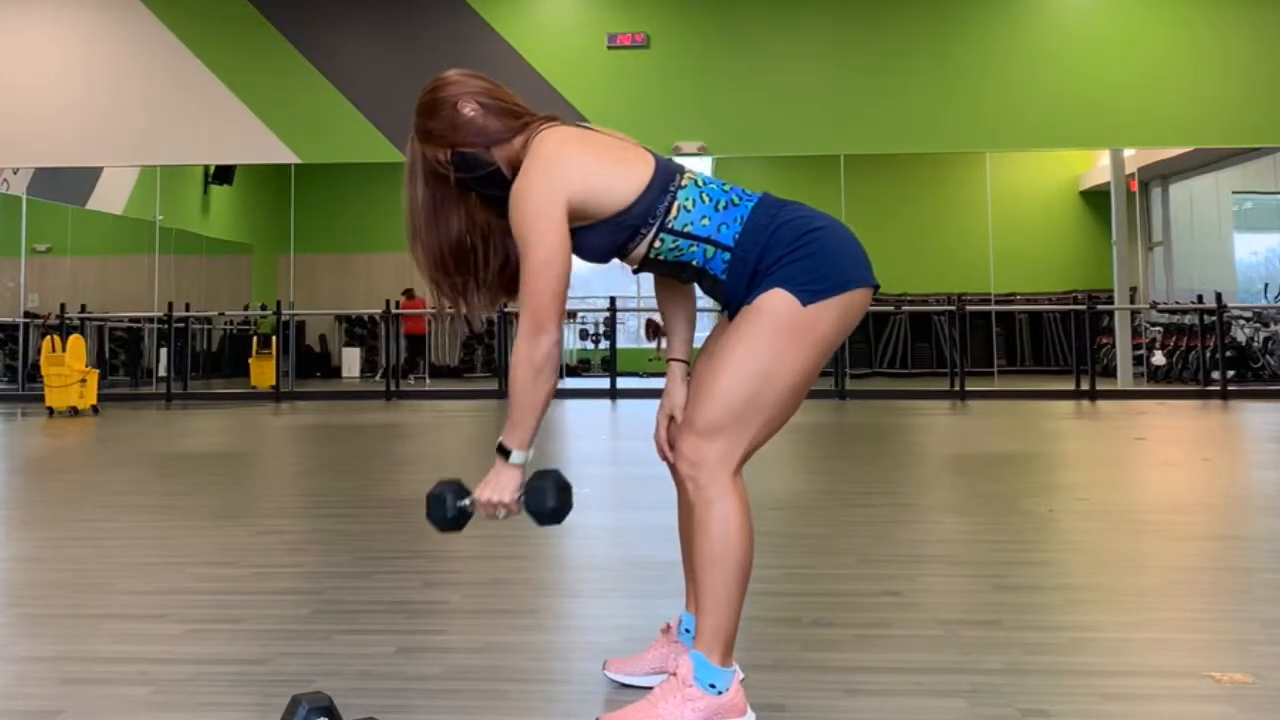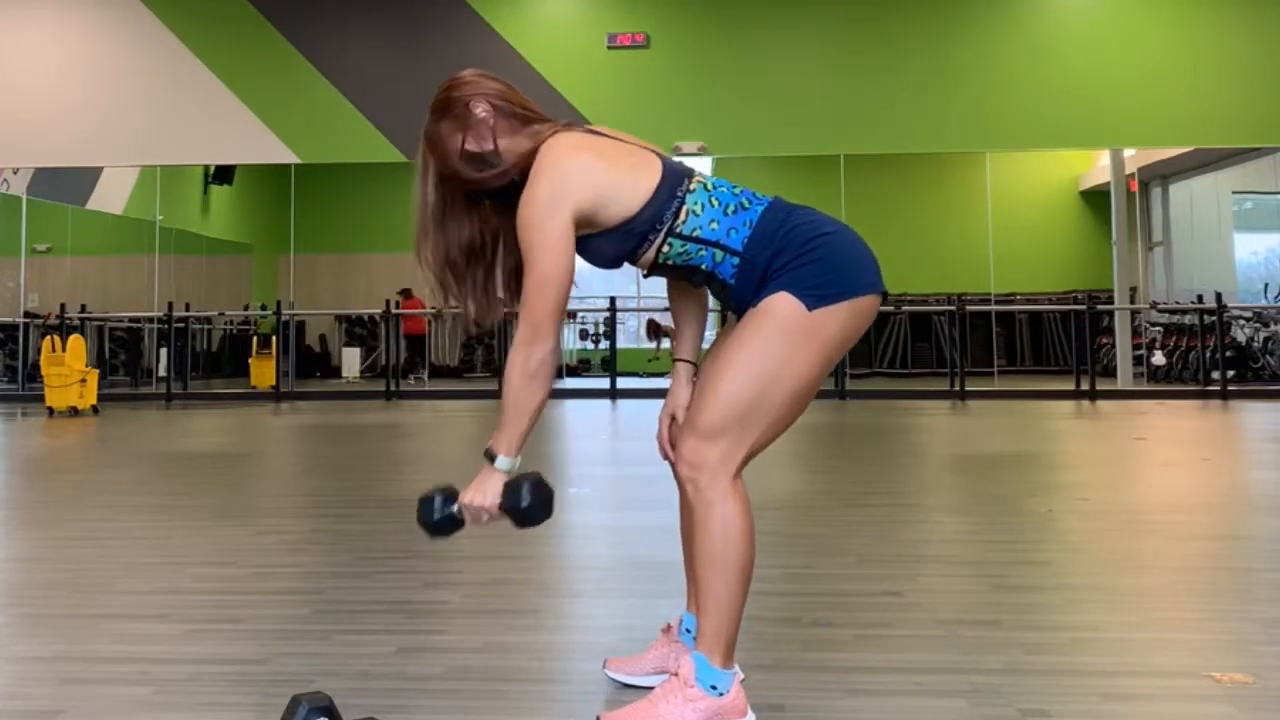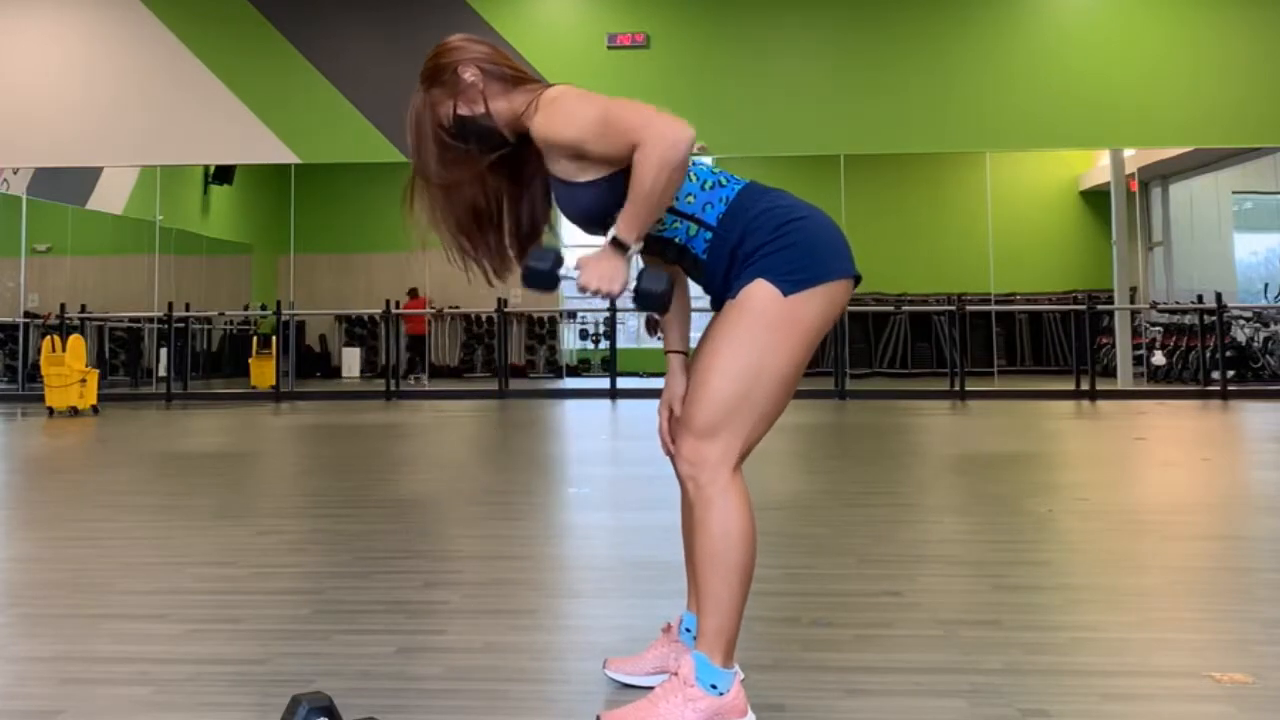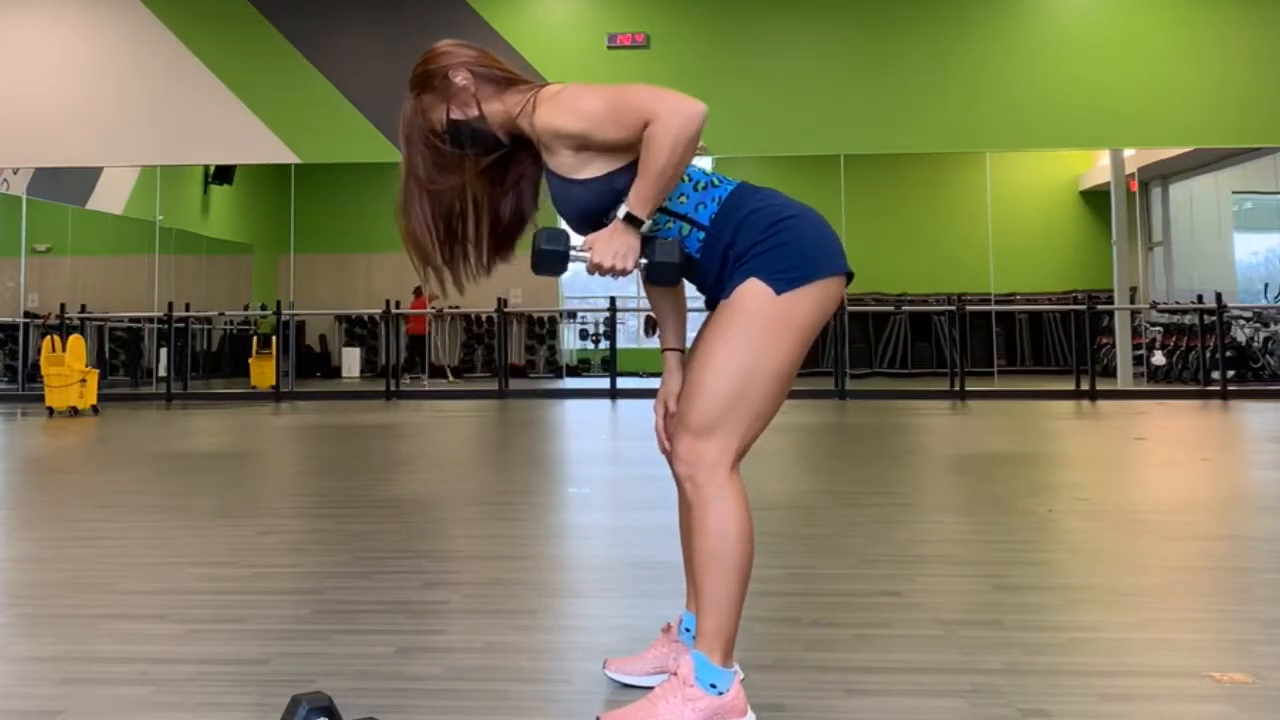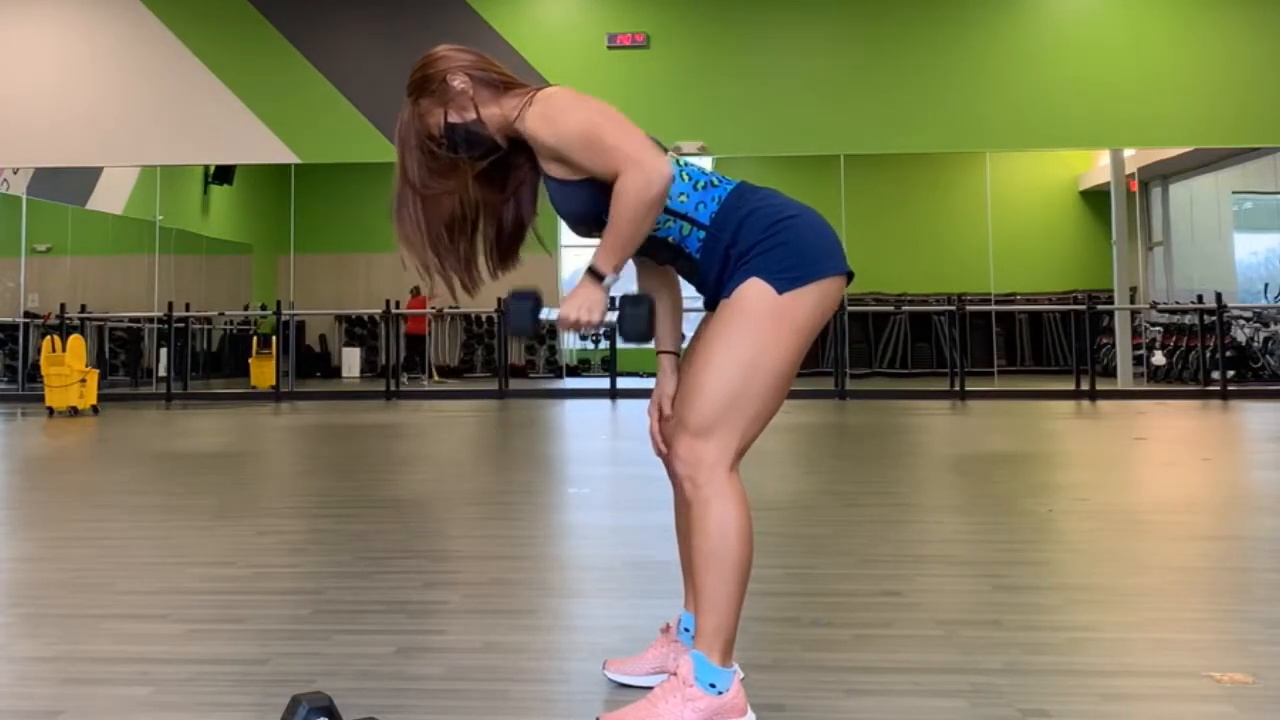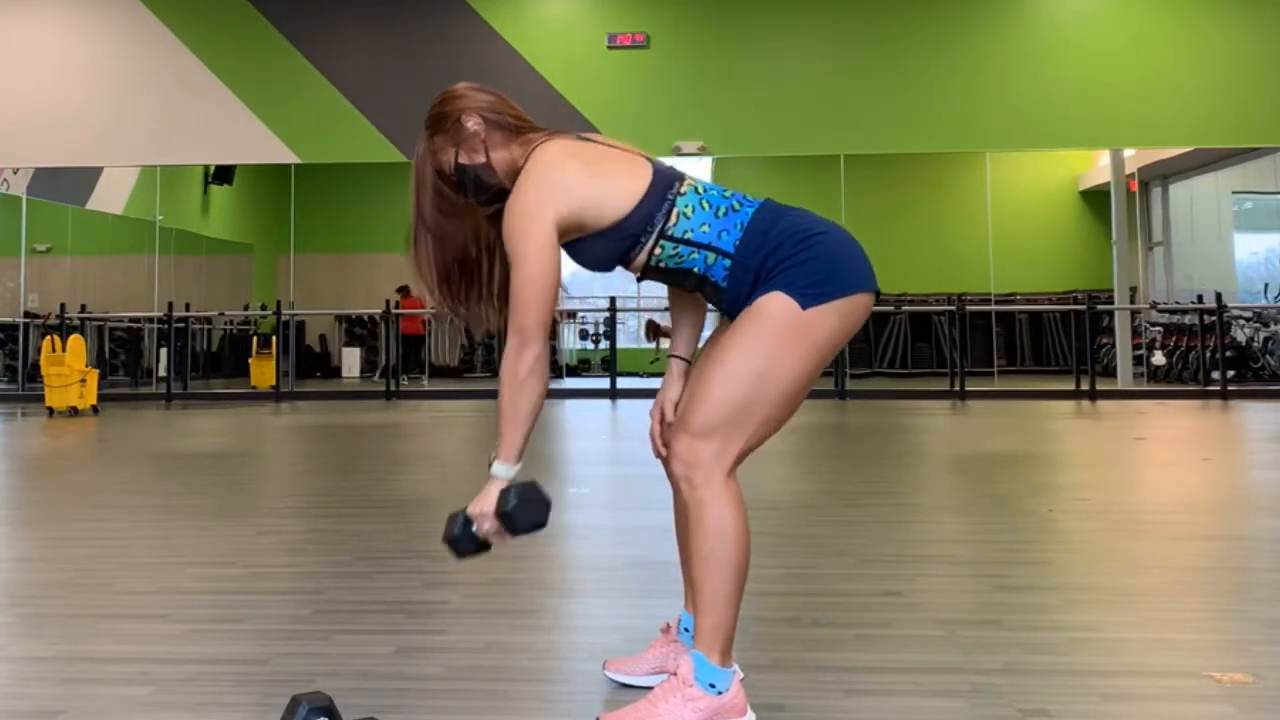
dt=0.4s
person 1, frame 1
left shoulder: (540, 175)
right shoulder: (569, 149)
left elbow: (539, 337)
left wrist: (509, 458)
right wrist: (678, 373)
left hip: (809, 267)
right hip: (798, 267)
left knee: (707, 457)
right knee: (689, 449)
right ankle: (694, 638)
person 1, frame 2
left shoulder: (548, 180)
right shoulder: (579, 155)
left elbow: (537, 340)
left wrist: (498, 464)
right wrist: (685, 373)
left hip: (817, 271)
right hip: (808, 270)
left knee: (706, 459)
right knee: (696, 453)
right ankle: (695, 639)
person 1, frame 3
left shoulder: (552, 115)
right shoulder: (544, 145)
left elbow: (669, 142)
right elbow: (665, 245)
left wrist: (617, 248)
right wrist: (677, 363)
left hip: (786, 255)
right hip: (779, 258)
left knee: (706, 456)
right knee: (695, 452)
right ankle: (693, 638)
person 1, frame 4
left shoulder: (553, 113)
right shoulder: (540, 147)
left elbow: (681, 114)
right elbow: (662, 245)
left wrist: (628, 225)
right wrist: (674, 363)
left hip: (781, 253)
right hip: (771, 257)
left knee: (703, 455)
right knee: (691, 450)
right ankle: (694, 637)
person 1, frame 5
left shoulder: (544, 115)
right shoulder: (534, 146)
left elbow: (650, 174)
right elbow: (655, 240)
left wrist: (595, 281)
right wrist: (670, 363)
left hip: (781, 254)
right hip: (771, 259)
left knee: (702, 454)
right knee: (684, 449)
right ankle: (693, 638)
person 1, frame 6
left shoulder: (537, 189)
right shoulder: (572, 158)
left elbow: (527, 348)
left wrist: (499, 473)
right wrist: (679, 368)
left hip: (812, 272)
right hip: (805, 270)
left knee: (700, 454)
right knee: (686, 447)
right ankle: (695, 638)
